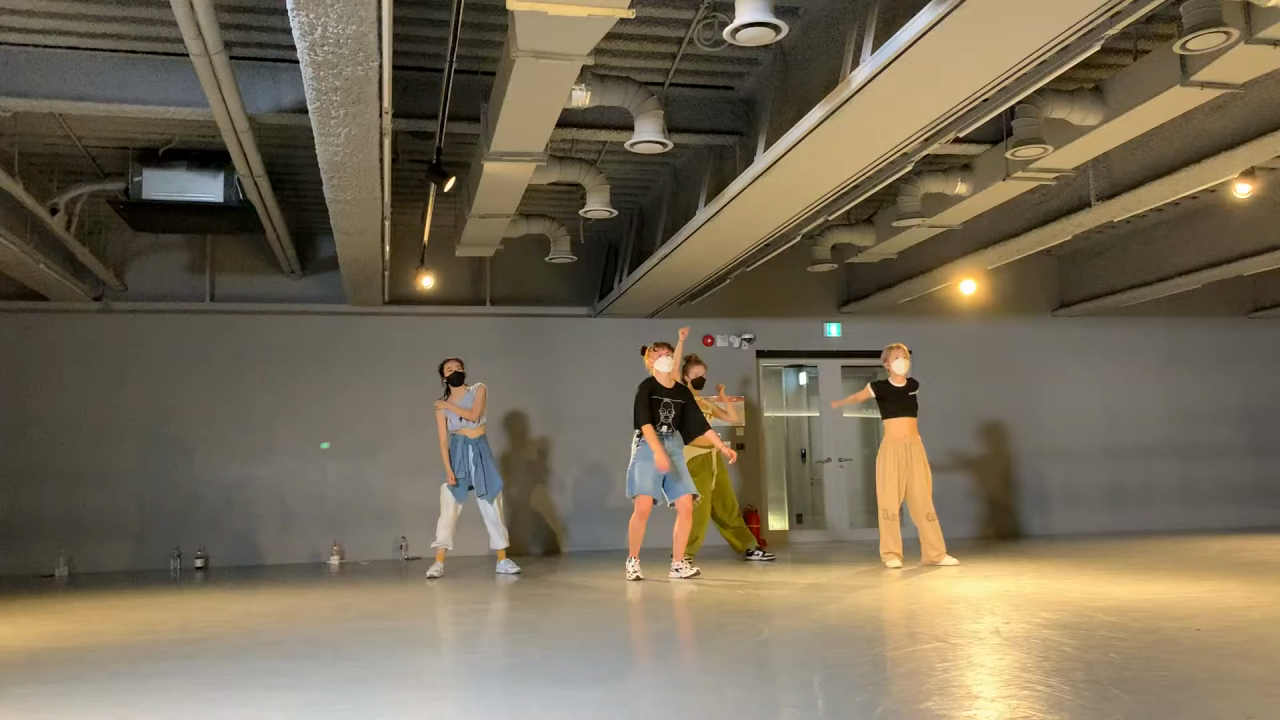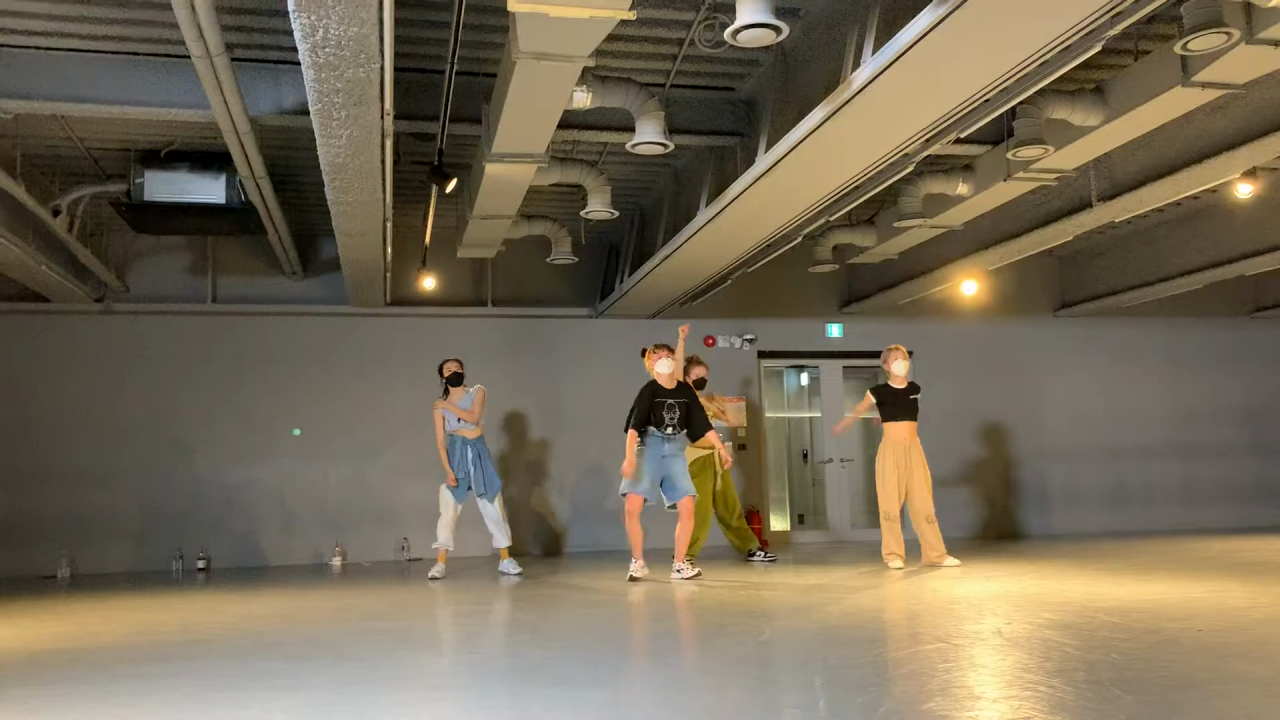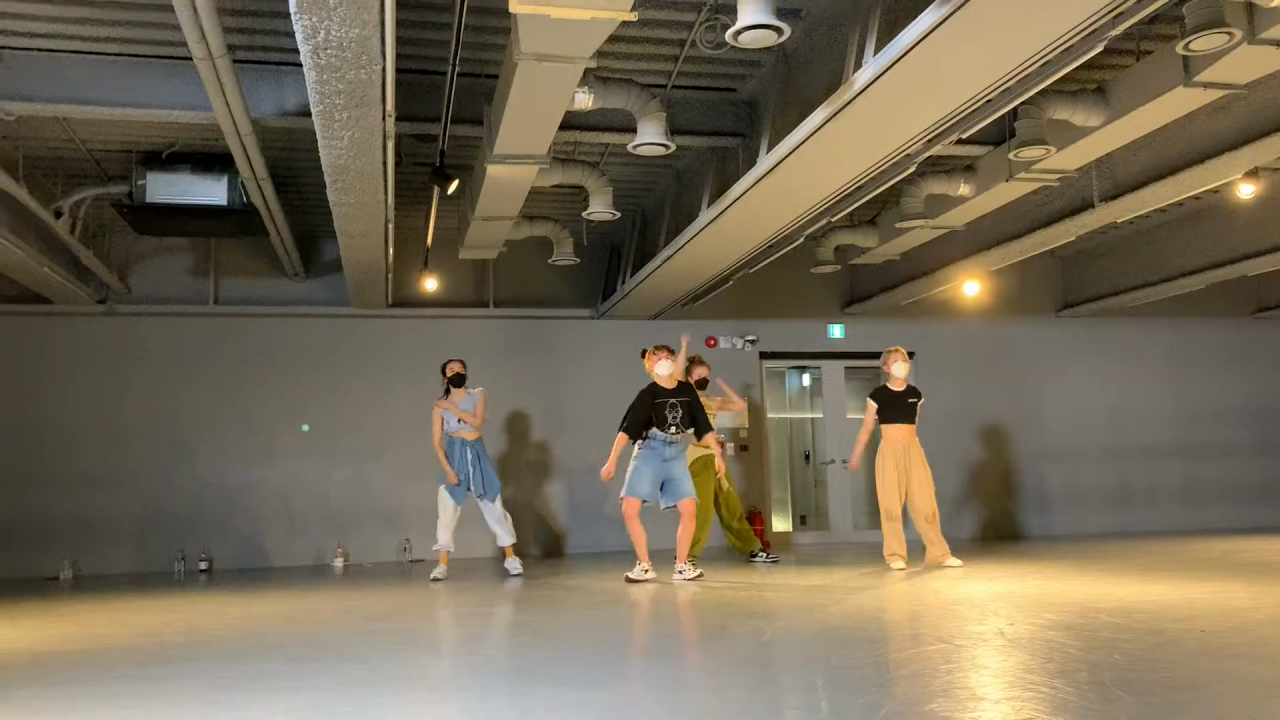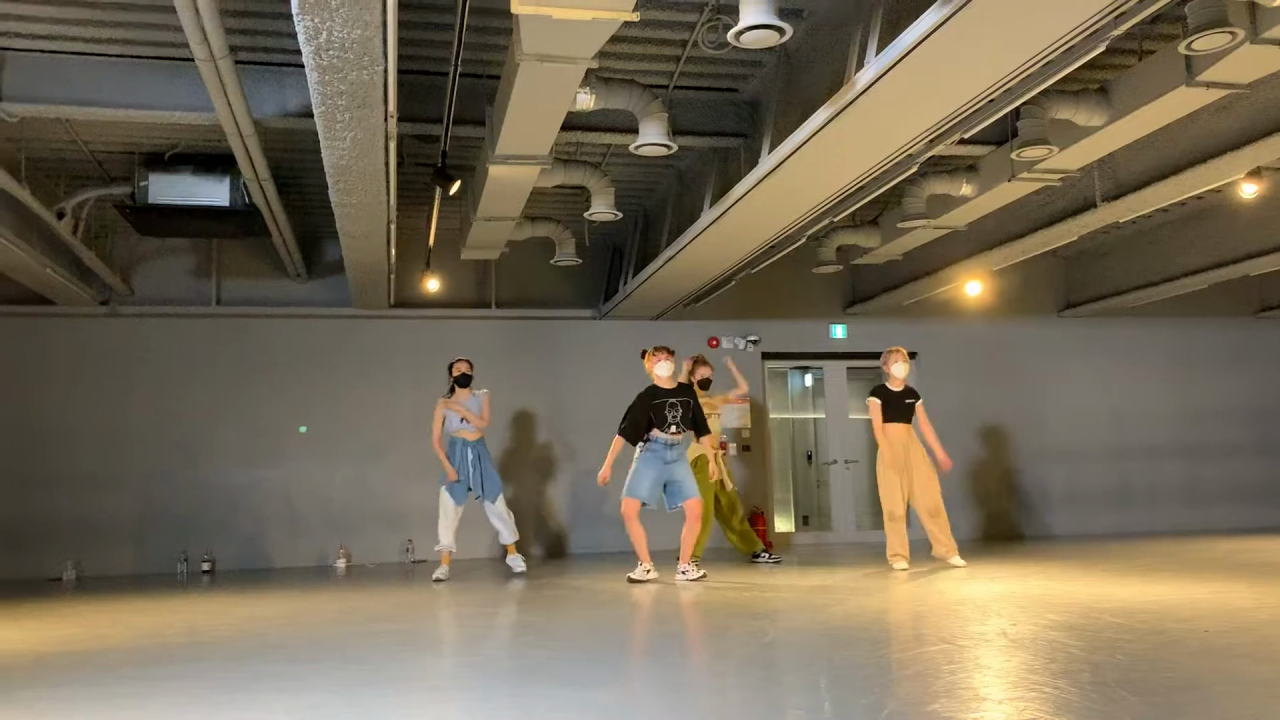
dt=0.1s
person 1, frame 1
left shoulder: (682, 391)
right shoulder: (646, 388)
left elbow: (699, 423)
right elbow: (643, 422)
left wrist: (722, 446)
right wrist: (657, 451)
left hip: (672, 447)
right hip: (647, 446)
left knee: (686, 505)
right knee: (643, 506)
left ankle: (678, 564)
right ankle: (633, 560)
person 1, frame 2
left shoulder: (685, 390)
right shoulder: (648, 391)
left elbow: (702, 423)
right elbow: (634, 425)
left wrist: (721, 449)
right wrist: (626, 458)
left hip: (674, 451)
right hip: (649, 448)
left knee: (687, 508)
right knee: (632, 507)
left ankle: (679, 565)
right ankle: (638, 562)
person 1, frame 3
left shoulder: (687, 389)
right shoulder: (648, 394)
left elbow: (703, 425)
right elbow: (628, 427)
left wrist: (717, 454)
right wrist: (612, 460)
left hip: (676, 453)
right hip: (650, 451)
left knee: (688, 510)
right knee: (630, 509)
left ankle: (682, 566)
right ankle: (644, 564)
person 1, frame 4
left shoulder: (686, 391)
right shoulder: (647, 396)
left elbow: (701, 427)
right elbow: (625, 430)
right wrist: (608, 464)
left hip: (678, 456)
right hip: (652, 453)
left knee: (695, 510)
right knee: (629, 510)
left ankle: (684, 566)
right ankle: (646, 566)
person 2, frame 1
left shoulder: (914, 385)
right shoulder: (879, 387)
right elbow: (859, 396)
right wrist: (840, 403)
left hip: (914, 447)
right hip: (892, 448)
left knee: (923, 500)
right knee: (889, 502)
left ankle: (935, 553)
right ankle: (891, 554)
person 2, frame 2
left shoulder: (915, 389)
right shoulder: (879, 392)
right elbow: (860, 409)
right wrist: (843, 425)
left hip: (913, 449)
right hip: (891, 449)
left knee: (923, 502)
right knee: (890, 503)
left ankle: (936, 554)
right ankle: (893, 555)
person 2, frame 3
left shoulder: (915, 394)
right shoulder: (878, 394)
right elbow: (867, 426)
right wrist: (856, 455)
left hip: (912, 449)
right hip: (889, 450)
left knee: (924, 502)
right knee: (891, 504)
left ankle: (939, 554)
right ankle: (896, 555)
person 2, frame 4
left shoulder: (913, 395)
right shoulder: (877, 393)
left elbow: (926, 425)
right elbow: (877, 425)
left wrist: (939, 452)
right wrist: (887, 451)
left hip: (913, 447)
right hip: (889, 451)
left knee: (930, 498)
right knee: (894, 504)
left ankle: (946, 549)
right ankle: (898, 556)
person 3, frame 1
left shoulder: (478, 390)
right shoulder: (441, 406)
left elbow: (474, 414)
right elbow: (443, 441)
left wrist: (449, 405)
right wrist: (448, 470)
left hip: (480, 451)
right hip: (457, 454)
left knee: (492, 506)
right knee: (448, 509)
left ankle: (502, 559)
right ankle: (439, 562)
person 3, frame 2
left shoulder: (477, 392)
right shoulder: (440, 407)
left elbow: (474, 417)
right elbow: (440, 442)
left wrist: (449, 405)
right wrist: (448, 471)
left hip: (478, 452)
right hip: (456, 455)
left knee: (493, 506)
right knee: (448, 510)
left ankle: (505, 559)
right ankle: (441, 563)
person 3, frame 3
left shoulder: (477, 395)
right shoulder: (440, 406)
left elbow: (476, 421)
right elbow: (437, 442)
left wrist: (453, 408)
right wrist: (448, 469)
left hip: (477, 454)
right hip: (454, 455)
left knee: (493, 506)
right knee: (447, 510)
left ankle: (510, 556)
right ankle: (442, 564)
person 3, frame 4
left shoulder: (482, 396)
right shoulder: (443, 405)
left elbow: (483, 423)
right elbow: (436, 439)
left wrist: (459, 408)
right wrist: (448, 466)
left hip: (479, 454)
right hip: (456, 455)
left knee: (496, 505)
right knee: (448, 511)
left ankle: (512, 553)
right ankle: (444, 564)
person 4, frame 1
left shoulder: (708, 401)
left elbow: (734, 419)
left wrist: (722, 398)
right wrist: (680, 343)
left hip: (713, 454)
right hip: (695, 455)
left knee: (727, 504)
right knee: (700, 505)
left ankle: (749, 547)
right ankle: (683, 552)
person 4, frame 2
left shoulder: (708, 402)
left elbow: (733, 420)
left wrist: (717, 403)
left hip: (714, 455)
right hip: (697, 456)
left knee: (730, 504)
right knee: (701, 506)
left ankle: (751, 547)
right ankle: (685, 553)
person 4, frame 3
left shoulder: (712, 401)
left elbow: (741, 407)
left wrist: (724, 388)
left hip: (714, 455)
right hip: (698, 456)
left knee: (731, 506)
right knee: (702, 506)
left ankle: (753, 548)
right ankle: (687, 554)
person 4, frame 4
left shoulder: (715, 399)
left elbow: (744, 389)
left wrist: (731, 367)
right wrist: (684, 370)
left hip: (717, 456)
right hip: (700, 455)
left knee: (731, 507)
right knee: (702, 506)
left ankle: (755, 549)
right ankle: (689, 554)
